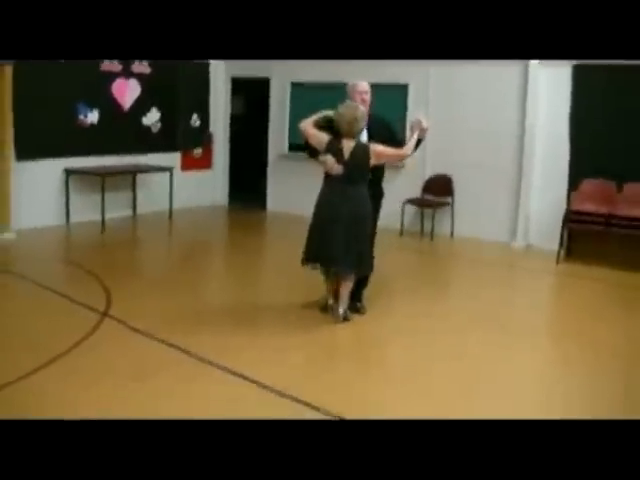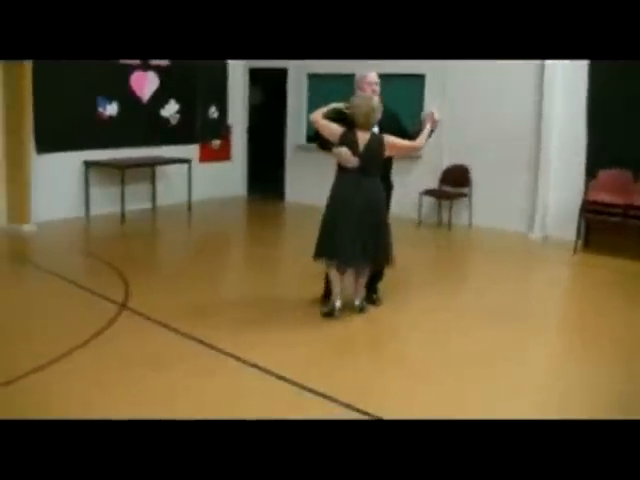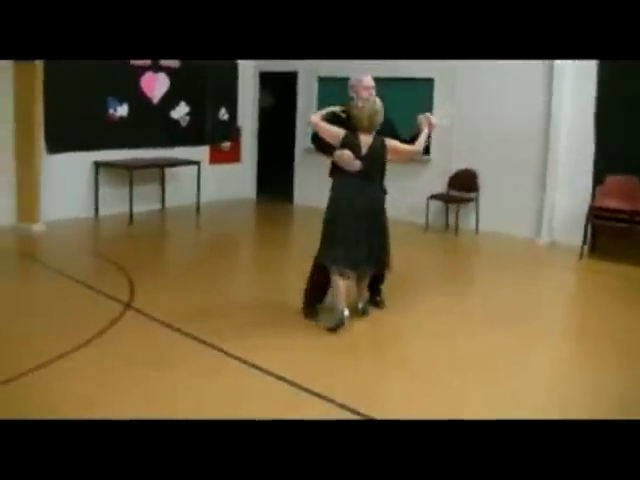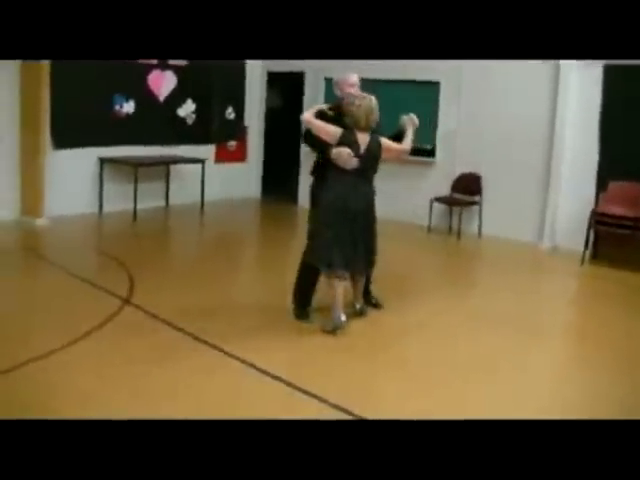
dt=0.2s
person 1, frame 1
left shoulder: (381, 125)
right shoulder: (335, 122)
left elbow: (400, 151)
right elbow: (312, 142)
left wrist: (418, 137)
right wrist: (321, 157)
left hip: (371, 193)
left ankle: (356, 296)
right ankle: (333, 290)
person 1, frame 2
left shoulder: (389, 117)
right shoulder: (345, 115)
left elbow: (408, 143)
right elbow: (321, 135)
left wrist: (427, 128)
right wrist: (335, 149)
left hip: (380, 186)
left ankle: (371, 287)
right ankle: (330, 291)
person 1, frame 3
left shoulder: (384, 122)
right shoulder: (340, 117)
right elbow: (318, 138)
left wrist: (422, 133)
right wrist: (335, 153)
left ankle: (374, 290)
right ankle: (312, 299)
person 1, frame 4
right shoulder: (326, 115)
right elbow: (309, 136)
left wrist: (403, 132)
right wrist: (331, 151)
left ankle: (365, 291)
right ankle: (301, 302)
person 2, frame 1
left shoulder: (328, 144)
right shoulder: (370, 151)
left elbow: (304, 126)
right elbow: (404, 153)
left wrist: (323, 114)
right wrist: (416, 134)
left hip: (330, 204)
right hip: (357, 206)
left knee: (327, 251)
right knee: (350, 256)
left ankle: (330, 298)
right ankle: (342, 306)
person 2, frame 2
left shoulder: (343, 135)
right shoulder: (384, 142)
left elbow: (315, 117)
right elbow: (417, 146)
left wrist: (333, 107)
right wrist: (428, 125)
left hip: (343, 197)
right hip: (371, 199)
left knee: (335, 249)
right knee: (365, 249)
left ankle: (335, 298)
right ankle: (359, 298)
person 2, frame 3
left shoulder: (344, 138)
right shoulder: (386, 145)
left elbow: (314, 120)
right elbow: (416, 150)
left wrist: (330, 110)
right wrist: (425, 129)
left hip: (343, 202)
right hip: (371, 203)
left knee: (338, 255)
right knee: (365, 253)
left ankle: (341, 309)
right ankle: (362, 302)
person 2, frame 4
left shoulder: (340, 136)
right shoulder: (379, 144)
left elbow: (306, 119)
right elbow: (405, 149)
left wrist: (318, 108)
right wrist: (409, 129)
left hip: (335, 201)
right hip: (363, 202)
left knee: (334, 255)
right knee: (358, 253)
left ankle: (338, 314)
right ankle: (359, 303)
